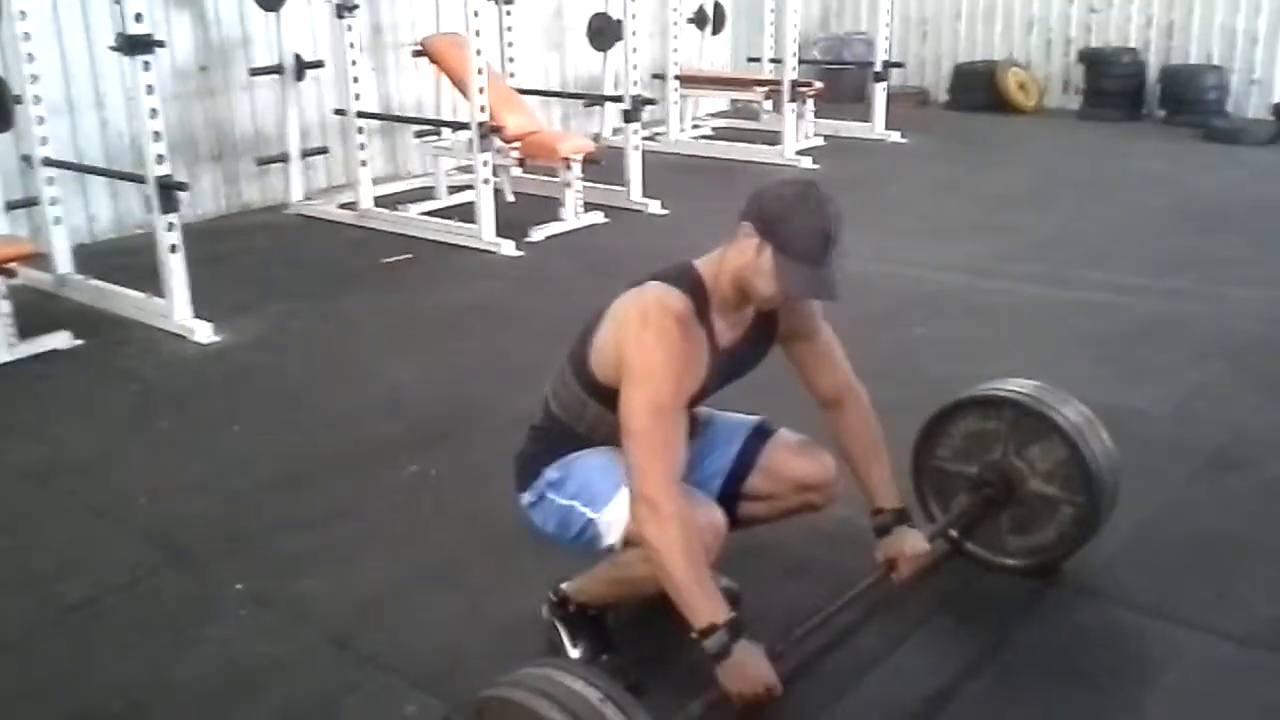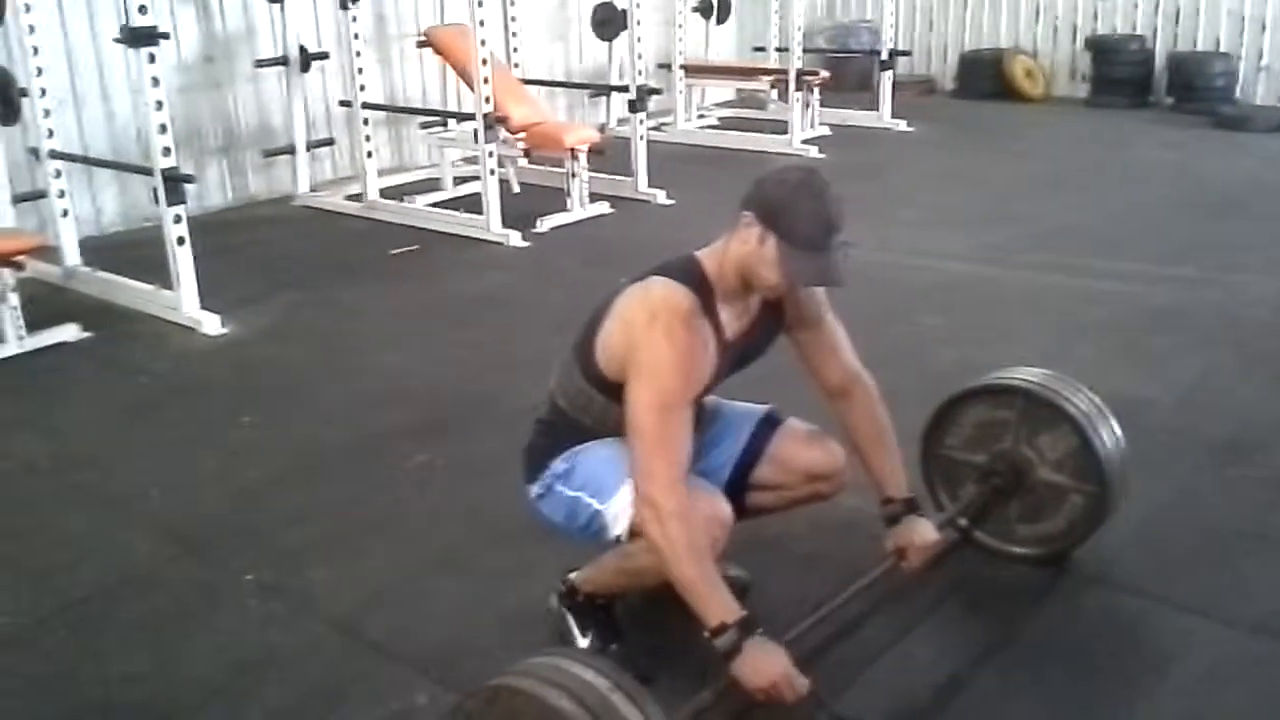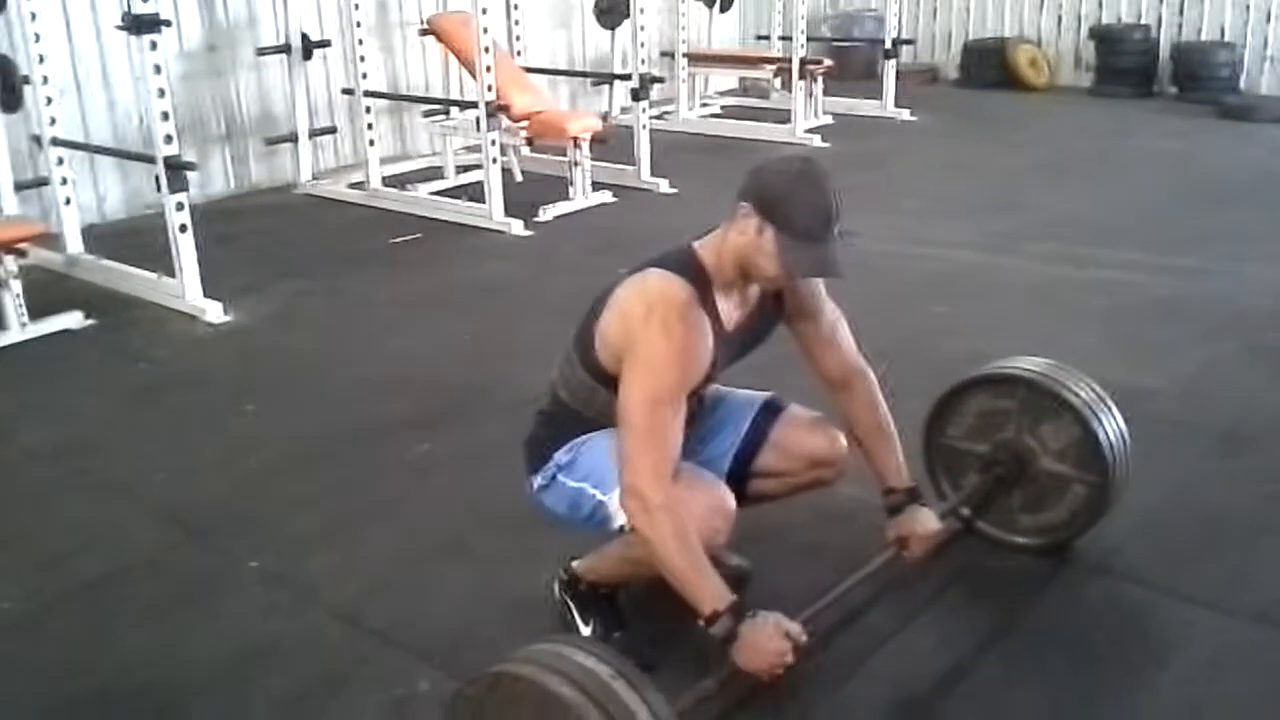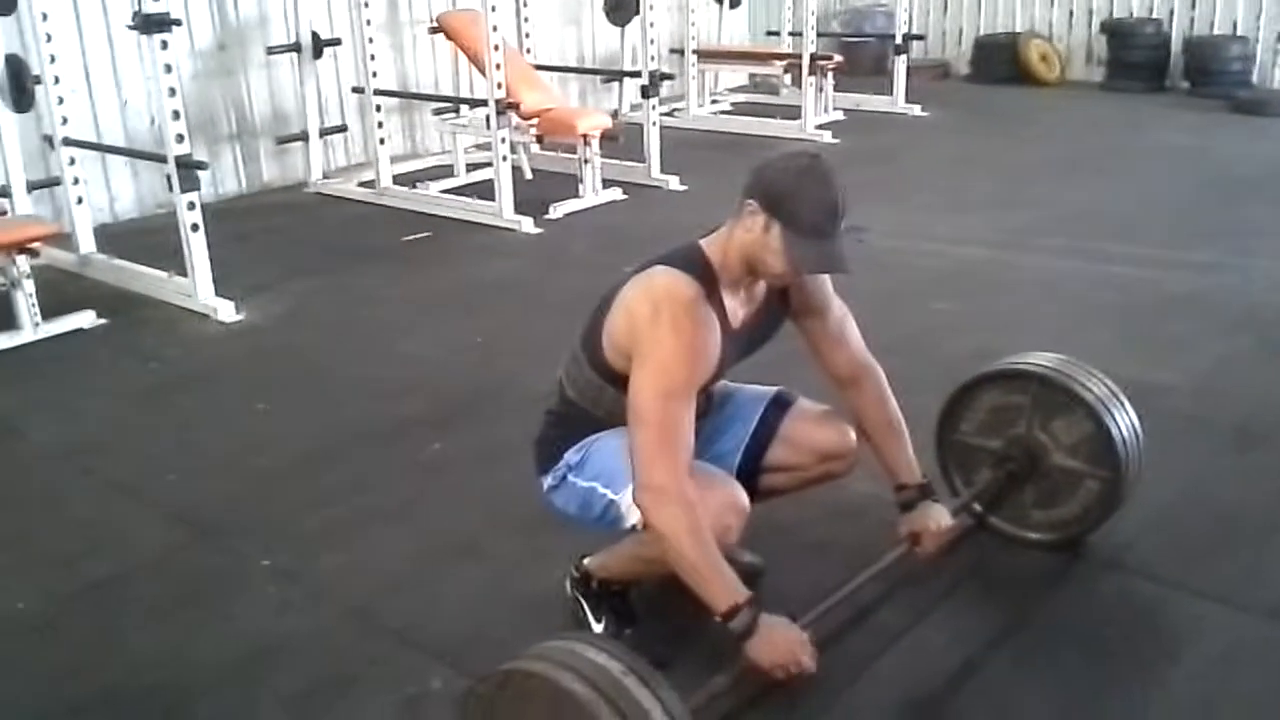
dt=0.2s
person 1, frame 1
left shoulder: (783, 299)
right shoulder: (665, 324)
left elbow: (843, 397)
right elbow: (656, 503)
left wrist: (892, 520)
right wrist: (726, 643)
right hip: (566, 465)
left knee: (815, 477)
right knee: (700, 530)
left ankle: (686, 572)
right ankle: (575, 602)
person 1, frame 2
left shoulder: (789, 288)
right shoulder: (672, 320)
left elbow: (851, 387)
right elbow: (659, 501)
left wrist: (901, 508)
right wrist: (739, 640)
right hip: (575, 458)
left knee: (822, 465)
right knee: (704, 522)
left ankle: (684, 560)
right ankle: (583, 592)
person 1, frame 3
left shoulder: (787, 278)
right shoulder: (670, 312)
left elbow: (850, 377)
right elbow: (646, 495)
left wrist: (903, 498)
right wrist: (733, 625)
right hip: (575, 449)
left knee: (825, 450)
right knee: (708, 514)
left ankle: (689, 547)
right ankle: (584, 580)
person 1, frame 4
left shoulder: (793, 275)
right shoulder: (677, 309)
left elbow: (858, 373)
right elbow: (659, 492)
left wrist: (915, 494)
right wrist: (748, 624)
right hip: (584, 449)
left knee: (834, 444)
right knee: (721, 511)
left ankle: (702, 546)
right ankle: (597, 579)
